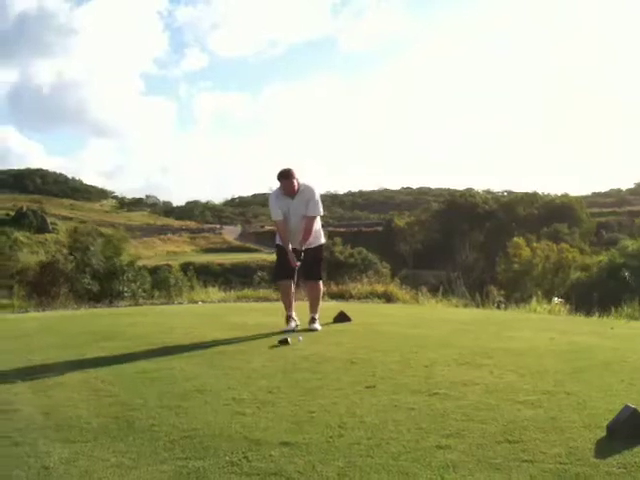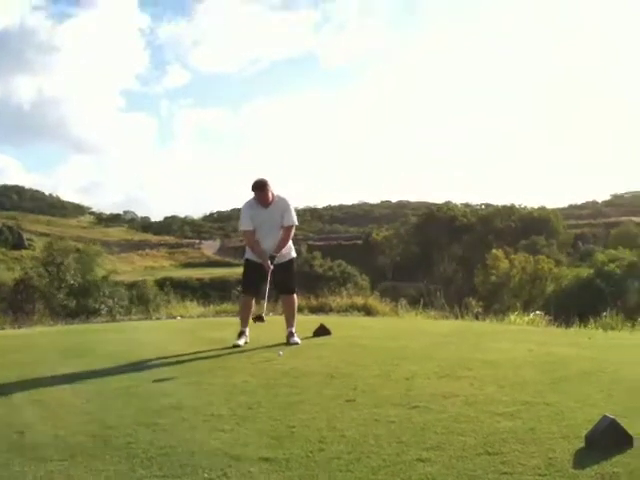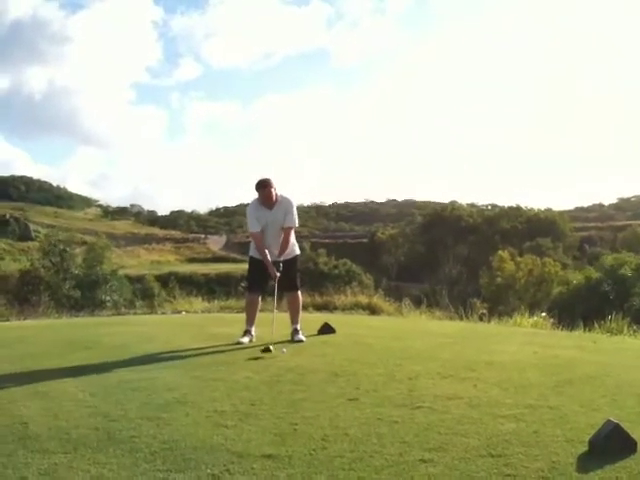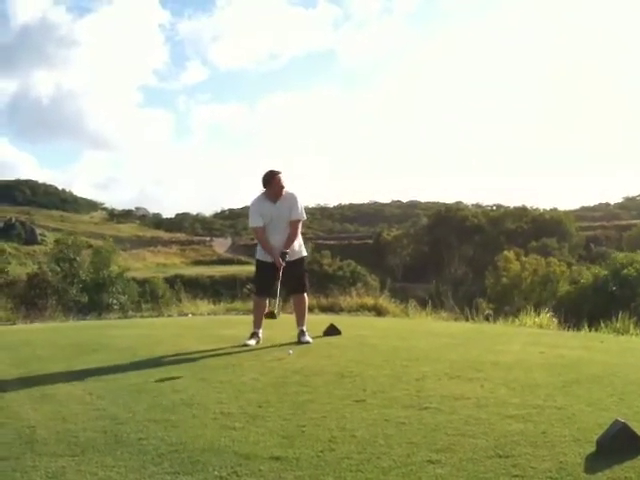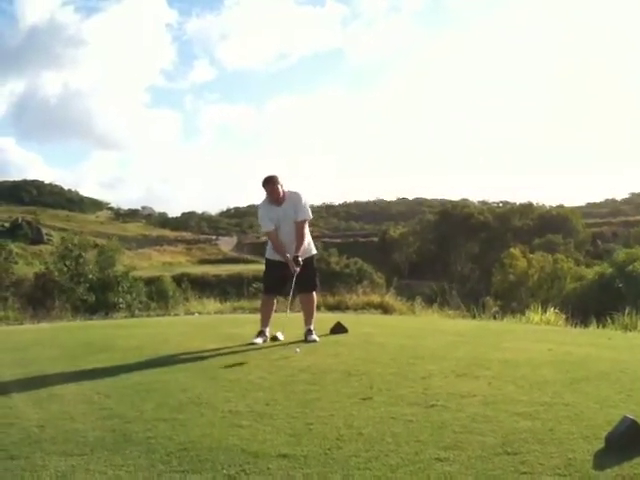
dt=1s
person 1, frame 1
left shoulder: (311, 193)
right shoulder: (275, 197)
left elbow: (310, 223)
right elbow: (280, 227)
left wrist: (301, 247)
right wrist: (289, 252)
left hip: (312, 242)
right hip: (286, 243)
left knee: (314, 279)
right knee: (283, 280)
left ankle: (314, 318)
right ankle: (290, 316)
person 1, frame 2
left shoulder: (284, 204)
right shoulder: (247, 208)
left elbow: (288, 231)
right elbow: (249, 237)
left wrist: (274, 254)
right wrist: (263, 258)
left hip: (283, 256)
right hip: (255, 257)
left knee: (289, 293)
right knee: (247, 293)
left ankle: (291, 332)
right ankle: (243, 332)
person 1, frame 3
left shoulder: (288, 204)
right shoulder: (252, 208)
left elbow: (287, 234)
right elbow: (257, 239)
left wrist: (279, 259)
right wrist: (269, 264)
left hip: (287, 253)
right hip: (260, 255)
left knee: (293, 290)
right knee: (253, 291)
left ankle: (296, 329)
right ankle: (249, 331)
person 1, frame 4
left shoulder: (292, 199)
right shoulder: (256, 205)
left elbow: (295, 227)
right elbow: (259, 234)
left wrist: (285, 251)
right wrist: (274, 255)
left hip: (294, 254)
right hip: (266, 256)
left knee: (299, 292)
right knee: (260, 295)
left ankle: (302, 331)
right ankle: (256, 333)
person 1, frame 5
left shoulder: (297, 199)
right shoulder: (264, 209)
left elbow: (301, 228)
right elbow: (273, 238)
left wrist: (297, 255)
right wrist: (288, 259)
left hip: (303, 253)
right hip: (276, 256)
left knee: (308, 291)
right knee: (269, 293)
left ankle: (309, 329)
right ankle: (263, 331)
